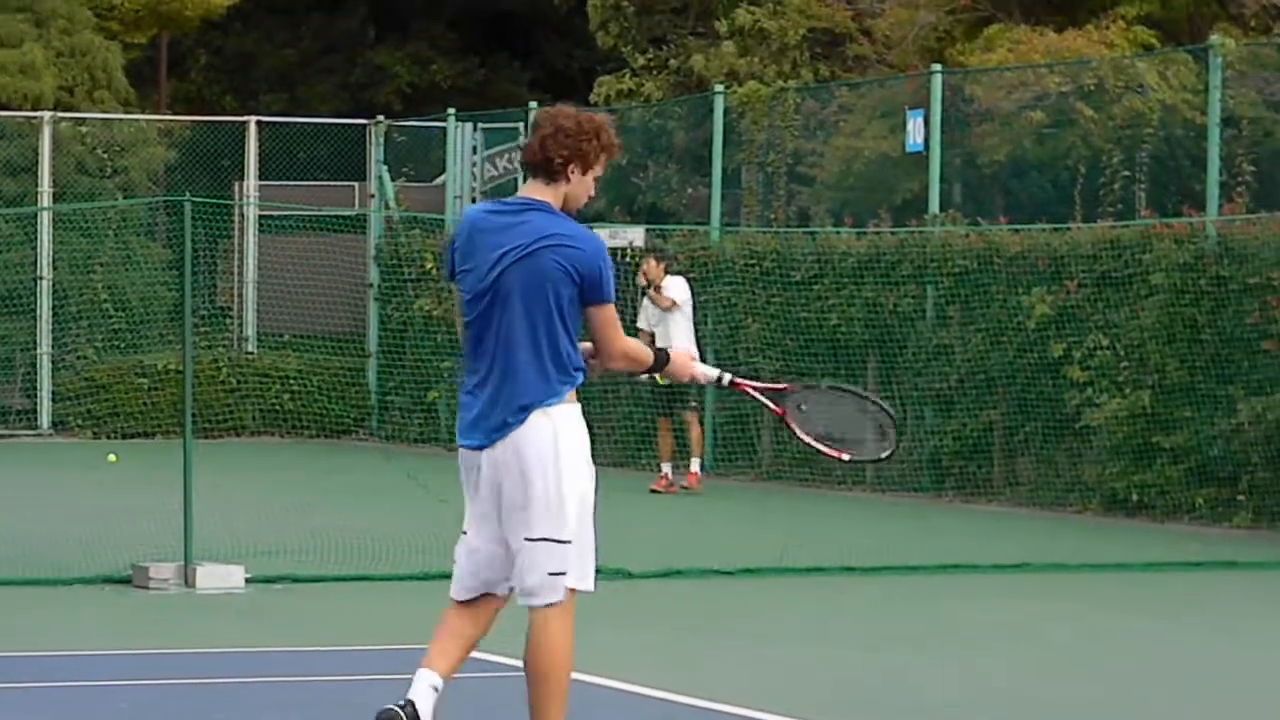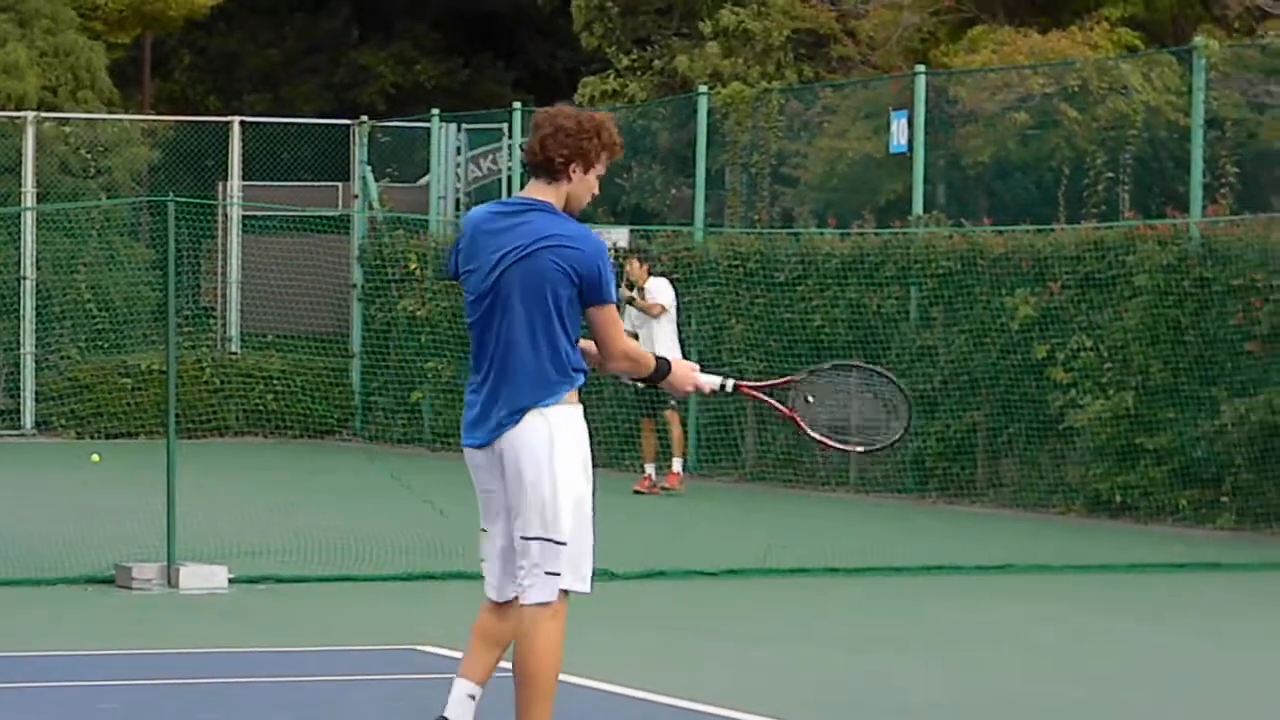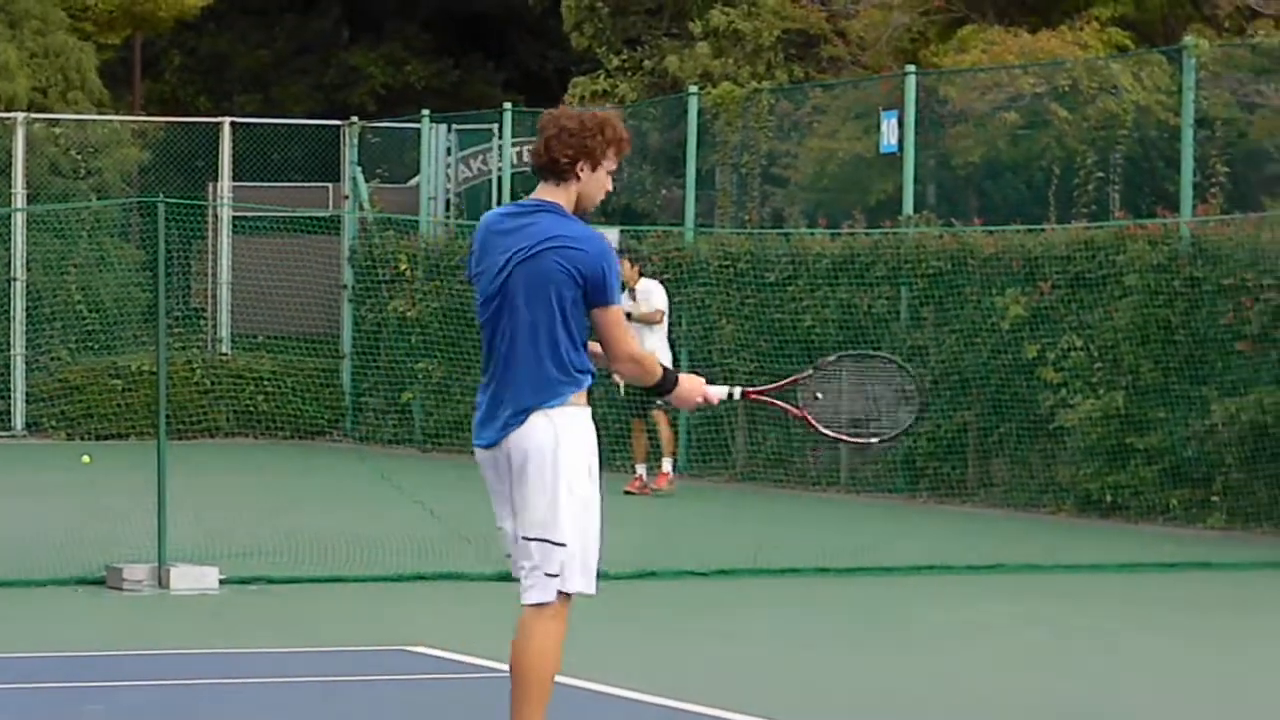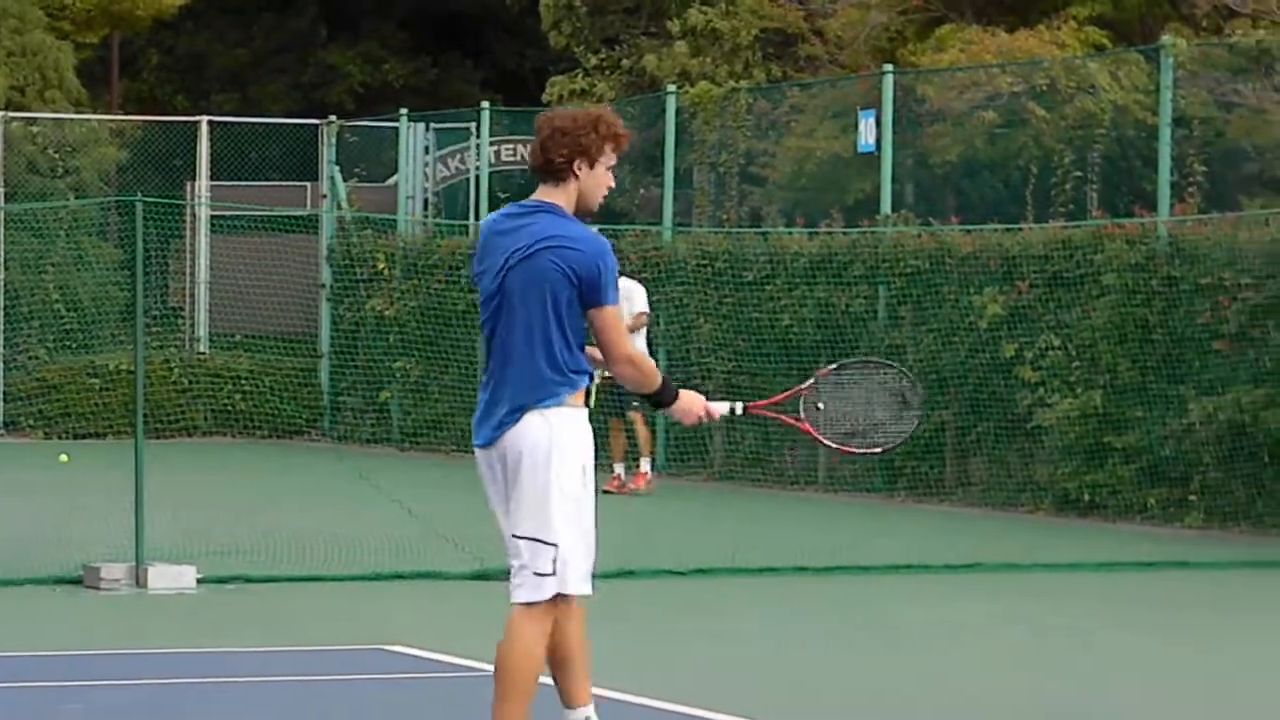
dt=0.1s
person 1, frame 1
left shoulder: (469, 227)
right shoulder: (580, 248)
right elbow: (612, 351)
right wrist: (662, 360)
left hip: (479, 429)
right hip: (543, 429)
left knee: (477, 590)
right knee: (552, 599)
person 1, frame 2
left shoulder: (475, 226)
right shoulder: (581, 248)
right elbow: (616, 356)
right wrist: (667, 372)
left hip: (484, 428)
right hip: (545, 426)
left knee: (508, 590)
right knee: (543, 598)
person 1, frame 3
left shoulder: (488, 229)
right shoulder: (589, 249)
right elbow: (624, 357)
right wrist: (676, 386)
left hip: (499, 428)
right hip: (553, 427)
left knee: (547, 590)
right knee: (547, 599)
person 1, frame 4
left shoulder: (492, 230)
right shoulder: (586, 249)
right elbow: (623, 360)
left wrist: (591, 356)
right wrist: (674, 399)
left hip: (499, 427)
right hip: (549, 428)
left knee: (561, 592)
right knee: (538, 599)
person 2, frame 1
left shoulder: (677, 283)
right shoulder: (648, 297)
left elbow: (666, 304)
right elbow: (645, 333)
left wrist: (645, 287)
left knee: (689, 415)
right knee: (663, 422)
left ankle: (694, 472)
right ankle: (666, 475)
person 2, frame 2
left shoulder: (661, 284)
right shoulder: (632, 299)
left elbow: (656, 311)
left wrist: (630, 299)
left knee: (670, 414)
right knee: (646, 423)
left ankle: (676, 472)
right ankle: (649, 477)
person 2, frame 3
left shoulder: (653, 287)
right shoulder: (624, 298)
left elbow: (657, 316)
left wrist: (627, 315)
left knee: (658, 416)
right knee: (637, 422)
left ankle: (666, 473)
right ankle: (640, 477)
person 2, frame 4
left shoulder: (631, 288)
left elbow: (642, 319)
left knee: (635, 416)
right knee: (615, 423)
left ankle: (645, 472)
right ankle: (618, 476)
